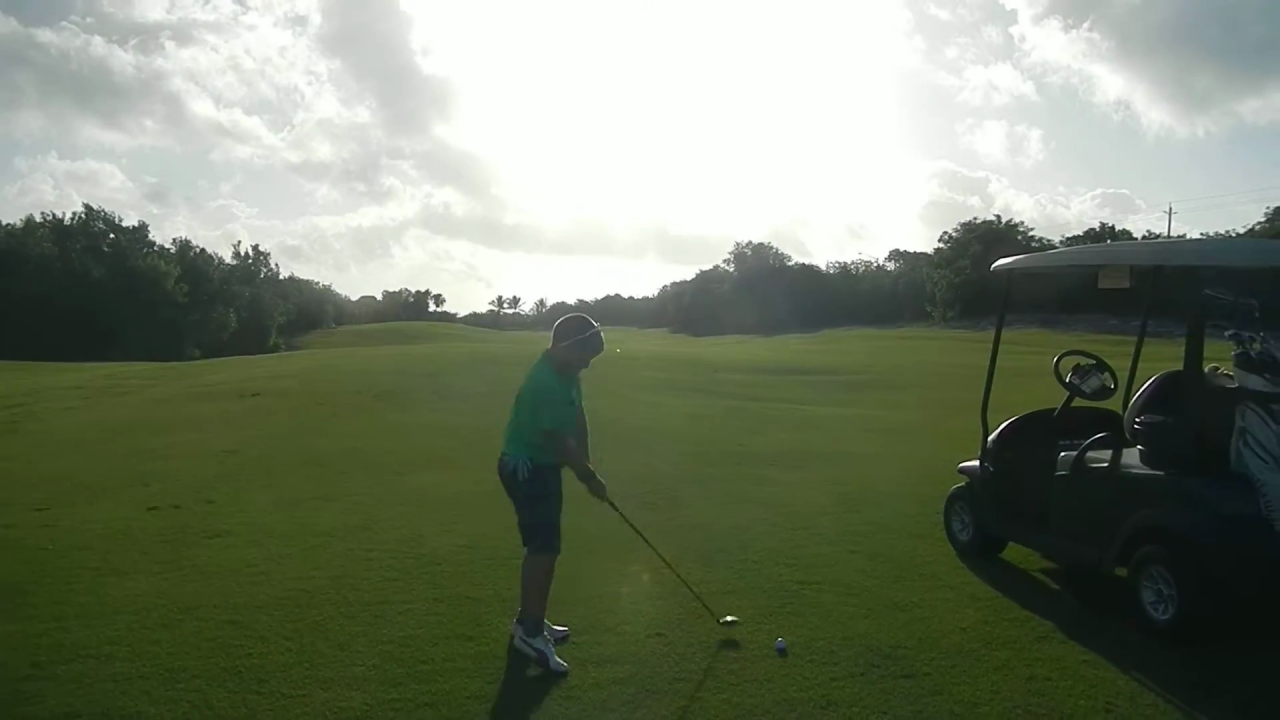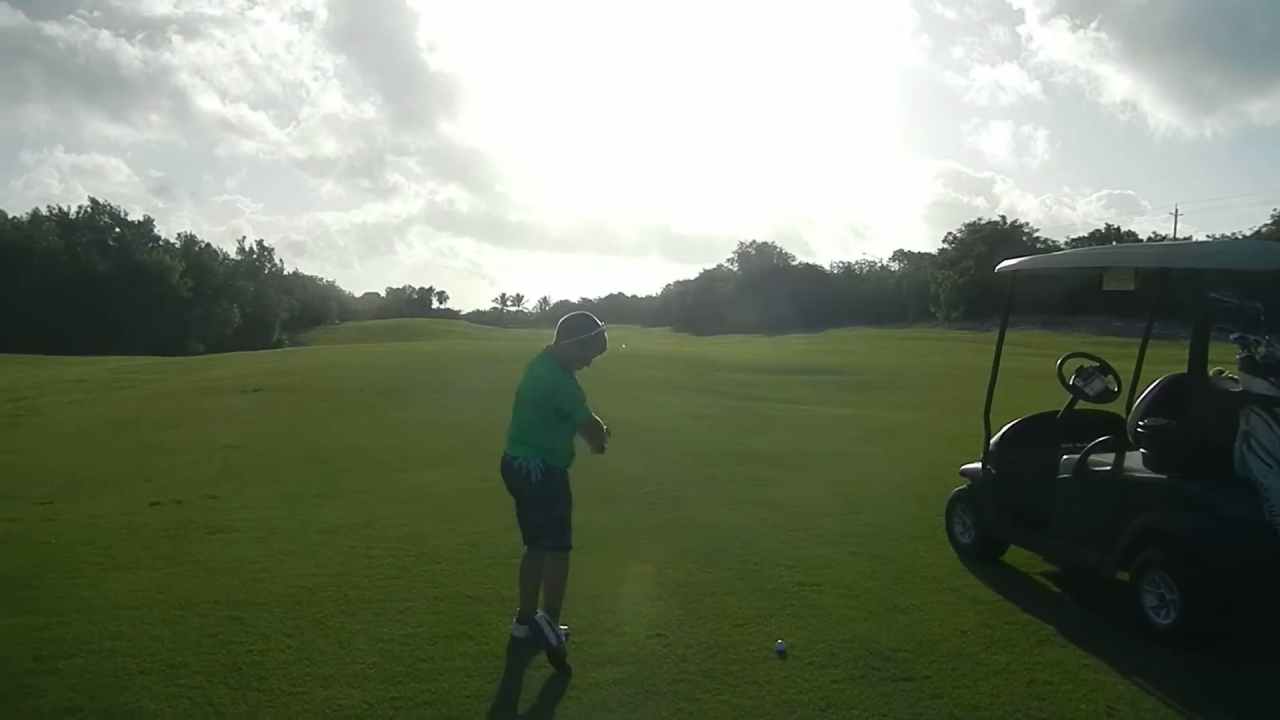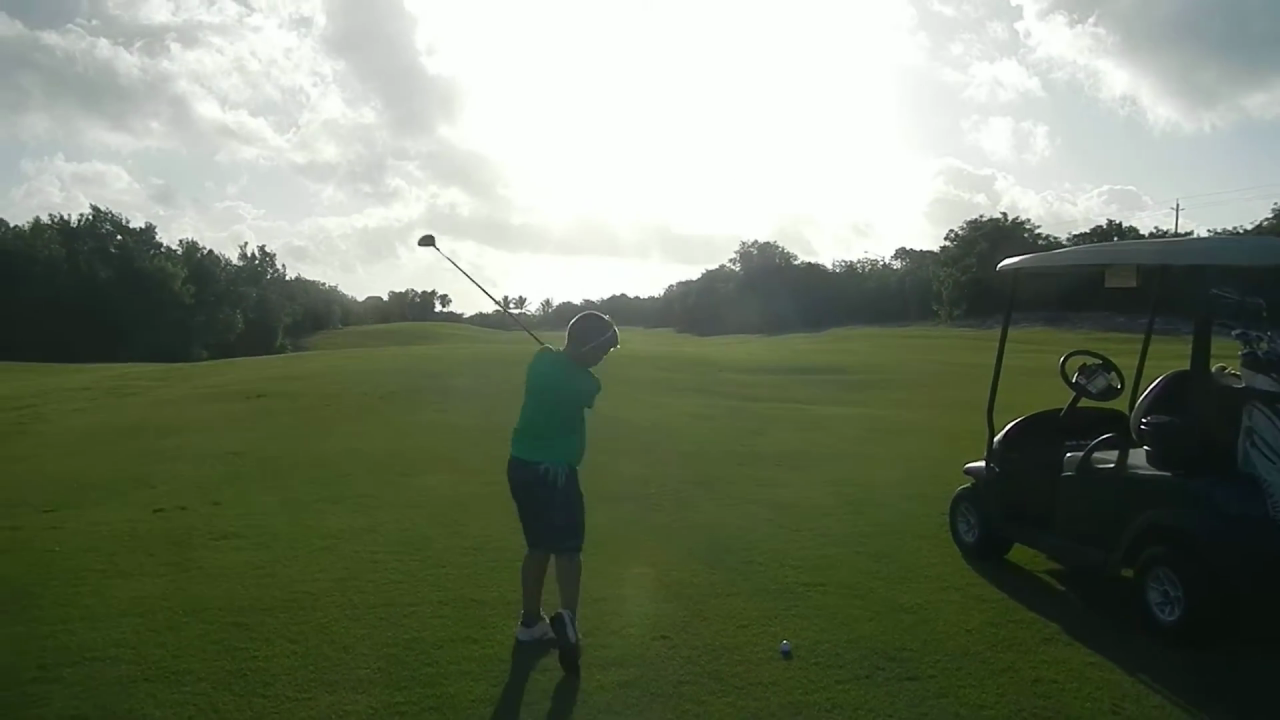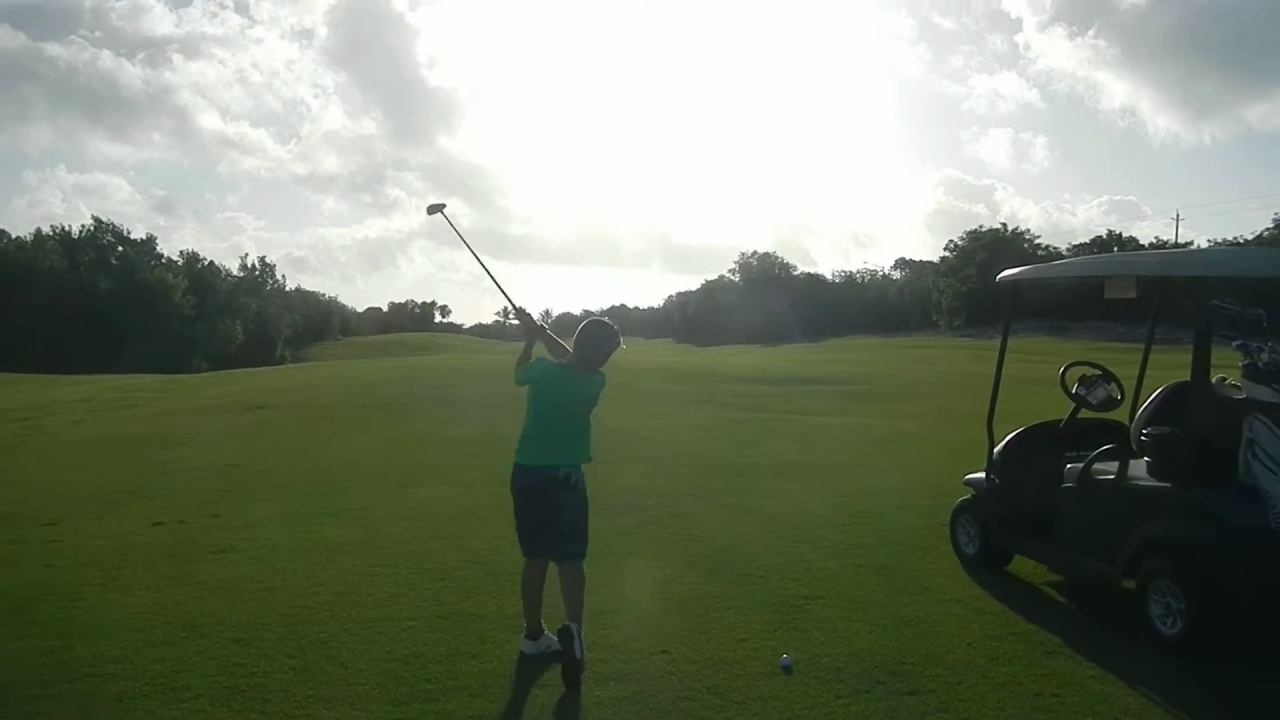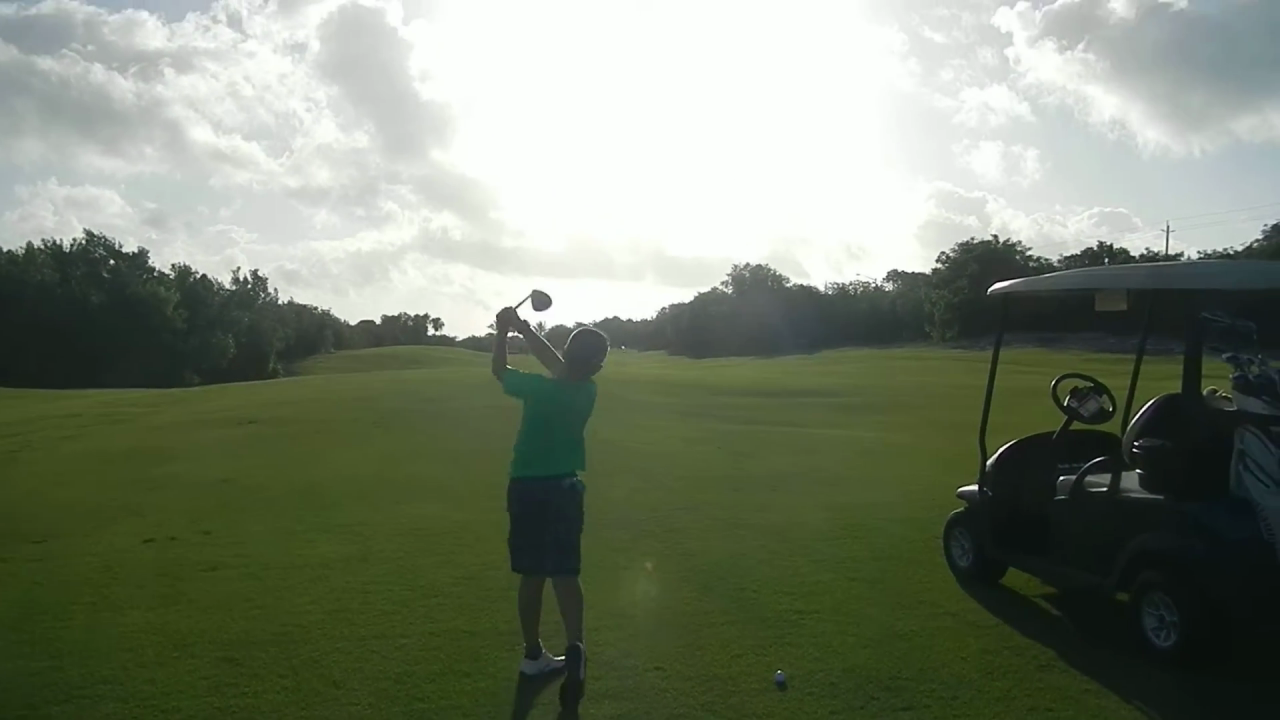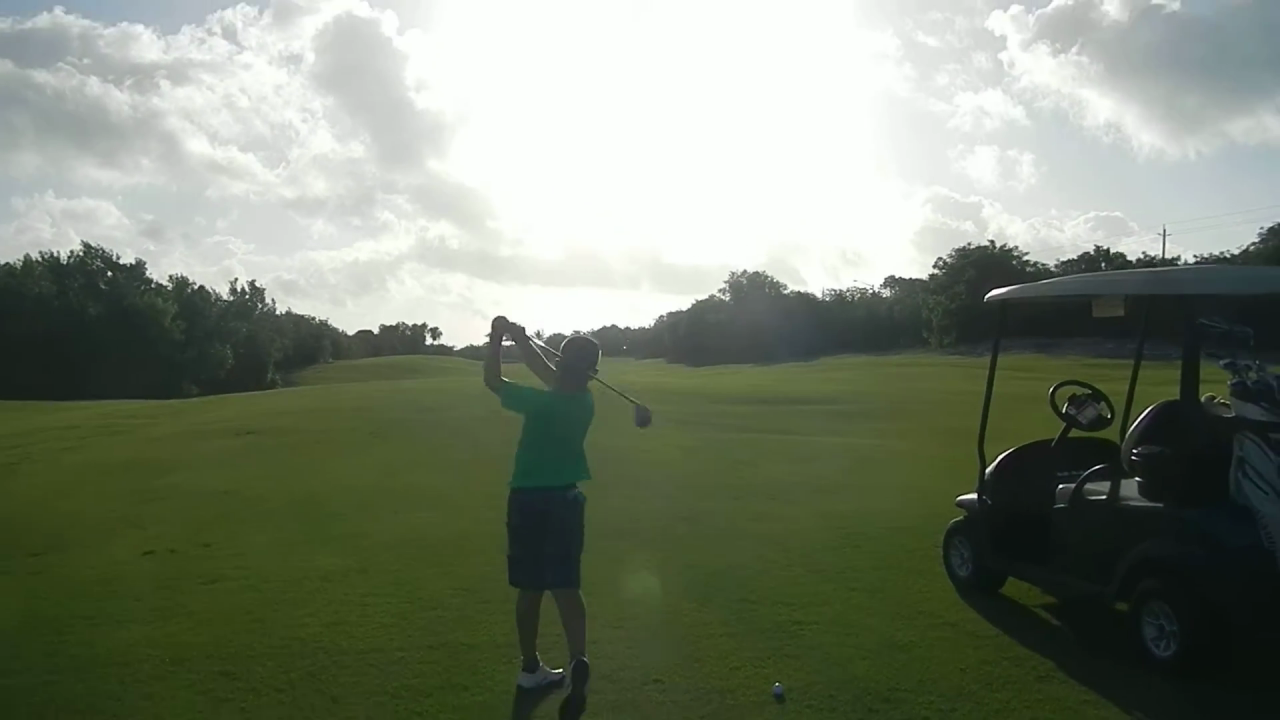
dt=0.1s
person 1, frame 1
left shoulder: (565, 373)
right shoulder: (544, 385)
left elbow: (577, 423)
right elbow: (562, 442)
left wrist: (587, 460)
right wrist: (589, 479)
left hip: (538, 468)
right hip: (528, 470)
left knee: (544, 546)
right knee: (544, 546)
left ankle: (530, 619)
right ankle: (531, 632)
person 1, frame 2
left shoulder: (543, 362)
right shoulder: (563, 385)
right elbow: (593, 433)
left wrist: (591, 429)
right wrist: (601, 435)
left hip: (520, 465)
right hip: (540, 470)
left knee: (537, 544)
right knee: (555, 546)
left ankle: (527, 617)
right ankle: (548, 621)
person 1, frame 3
left shoulder: (542, 361)
right shoulder: (582, 382)
left hip: (524, 466)
right hip: (554, 472)
left knee: (539, 546)
right knee: (567, 548)
left ankle: (531, 620)
right ankle: (567, 617)
person 1, frame 4
left shoulder: (543, 373)
right shoulder: (594, 382)
left elbow: (521, 369)
left wrist: (530, 336)
right wrist: (538, 331)
left hip: (526, 474)
right hip: (563, 478)
left knee: (536, 558)
right knee: (569, 558)
left ankle: (534, 635)
right ankle: (572, 628)
person 1, frame 5
left shoulder: (539, 387)
right shoulder: (587, 392)
left elbow: (498, 369)
right elbow: (557, 367)
left wrist: (502, 330)
right wrist: (524, 329)
left hip: (523, 487)
right hip: (562, 490)
left knee: (531, 574)
right knee: (565, 573)
left ankle: (533, 654)
right ankle: (574, 645)
person 1, frame 6
left shoulder: (544, 402)
right shoulder: (585, 401)
left elbow: (491, 380)
right elbow: (548, 373)
left wrist: (497, 337)
right wrist: (522, 339)
left hip: (526, 500)
right hip: (565, 500)
left knee: (529, 587)
right knee: (565, 585)
left ankle: (531, 667)
right ankle: (577, 659)
